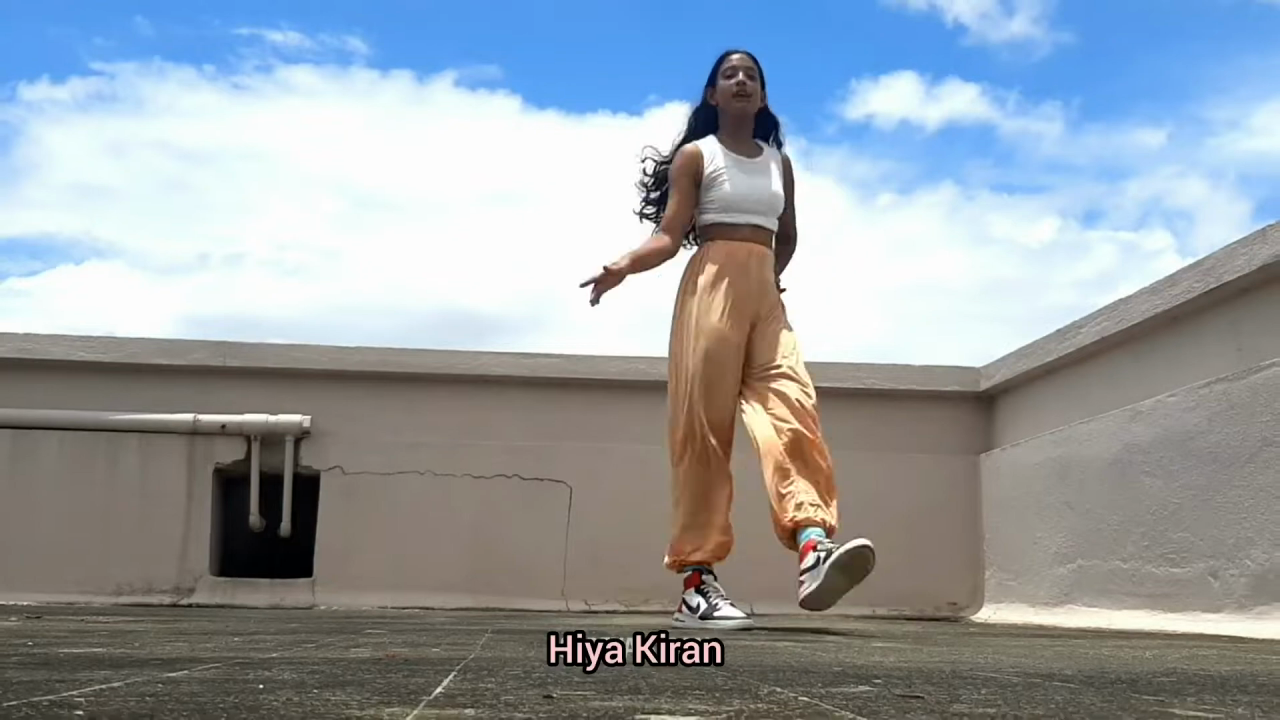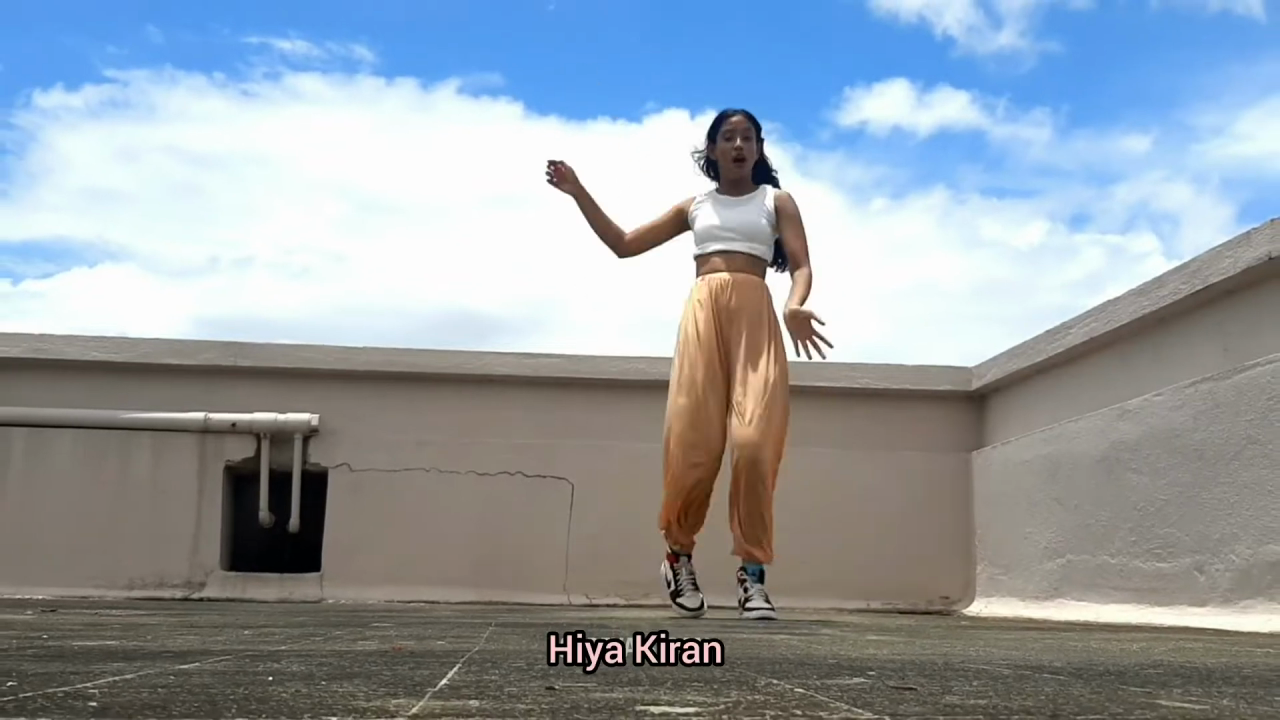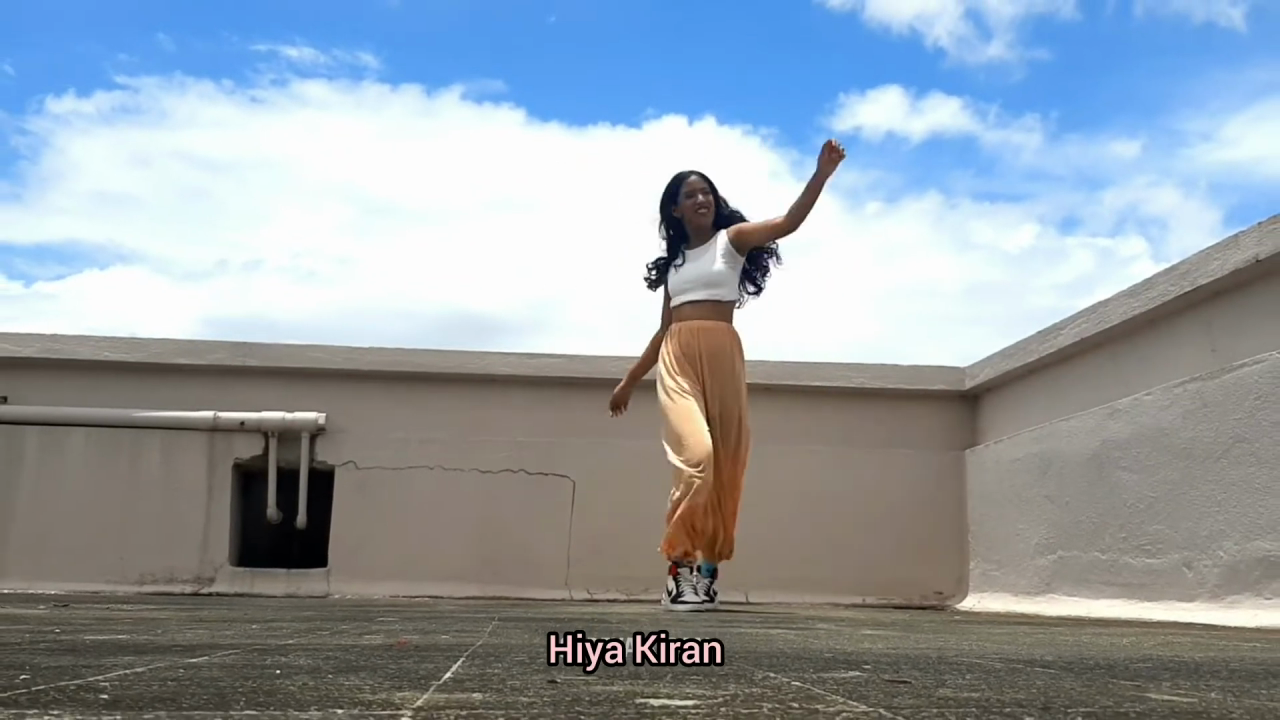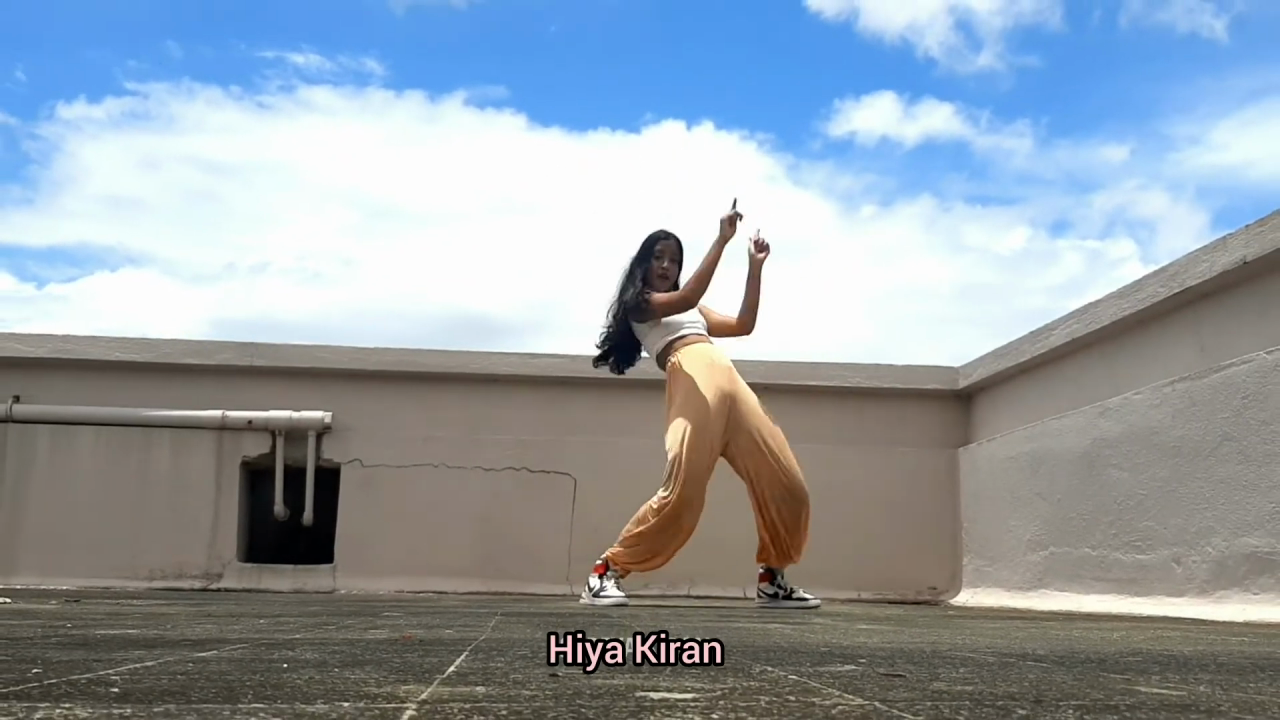
dt=1s
person 1, frame 1
left shoulder: (779, 162)
right shoulder: (693, 156)
right elbow: (669, 237)
left wrist: (769, 279)
right wrist: (623, 267)
left hip: (763, 297)
right hip: (712, 289)
left knee: (791, 403)
right knee: (704, 427)
left ankle: (815, 545)
right ankle: (697, 579)
person 1, frame 2
left shoulder: (778, 200)
right shoulder: (695, 207)
left elbow: (801, 266)
right elbow: (624, 245)
left wrist: (798, 306)
right wrist: (578, 192)
left hip: (759, 319)
right hip: (703, 318)
left knee: (753, 444)
right knee: (691, 444)
left ankle: (753, 575)
right ankle: (678, 553)
person 1, frame 3
left shoulder: (731, 238)
right shoulder: (673, 261)
left elbow: (789, 222)
left wrist: (822, 173)
right wrist: (628, 382)
left hip: (724, 356)
right hip: (675, 362)
left knee: (724, 467)
right knee: (696, 457)
left ankle: (707, 569)
right ankle: (679, 568)
person 1, frame 4
left shoulder: (691, 305)
right shoulder: (640, 303)
left elbow: (744, 325)
right elbow: (692, 295)
left wrist: (756, 266)
right wrist: (720, 240)
left hip: (732, 385)
right hip: (690, 385)
left knee: (787, 486)
right knee: (684, 490)
left ankle: (773, 577)
right ankle: (607, 571)
